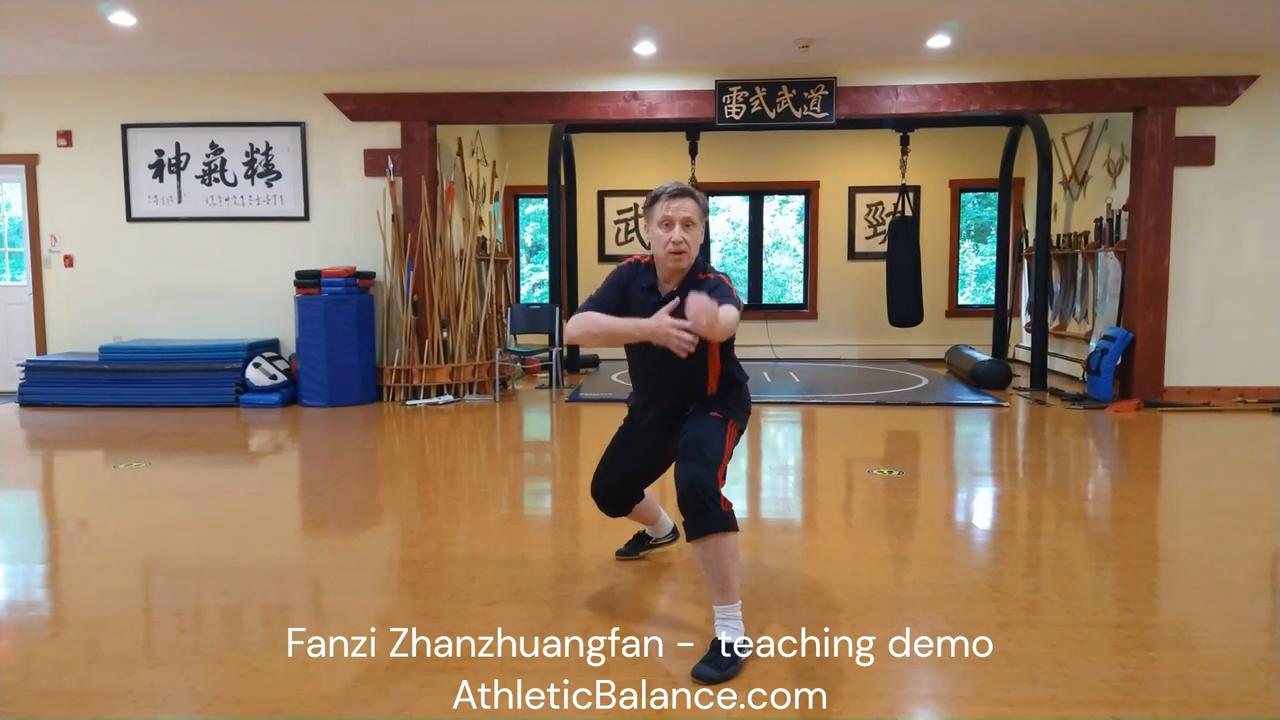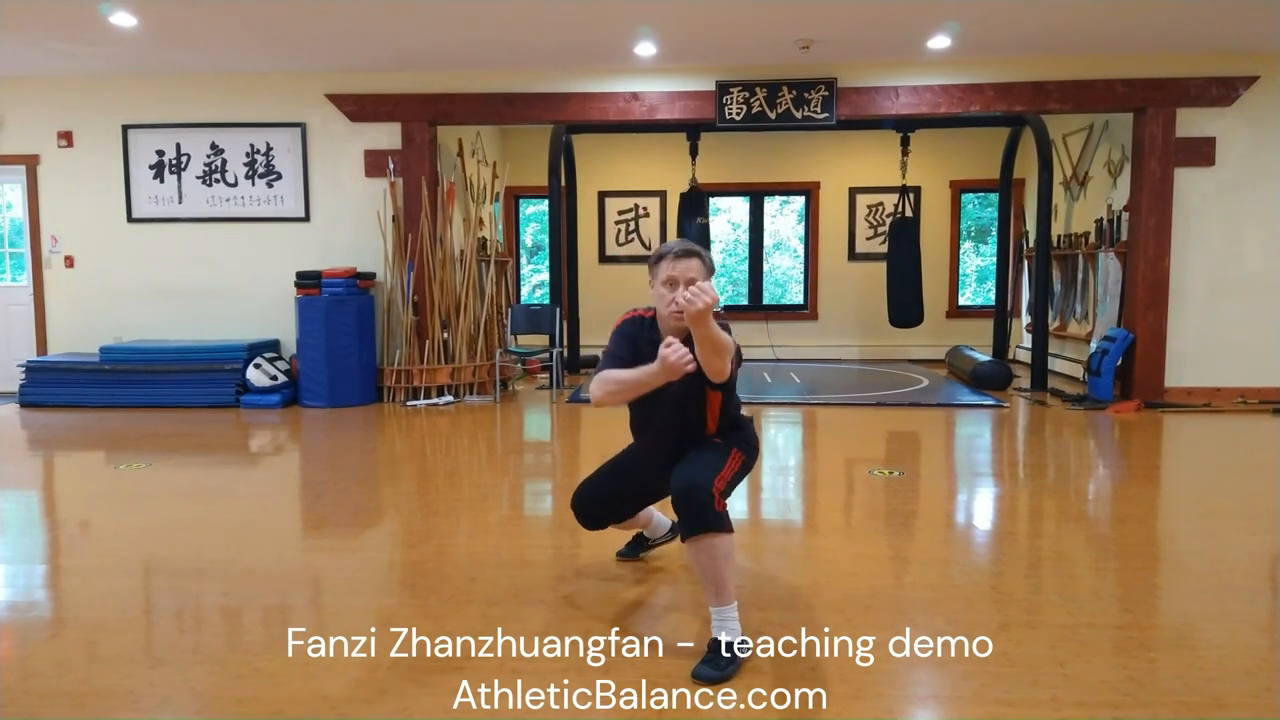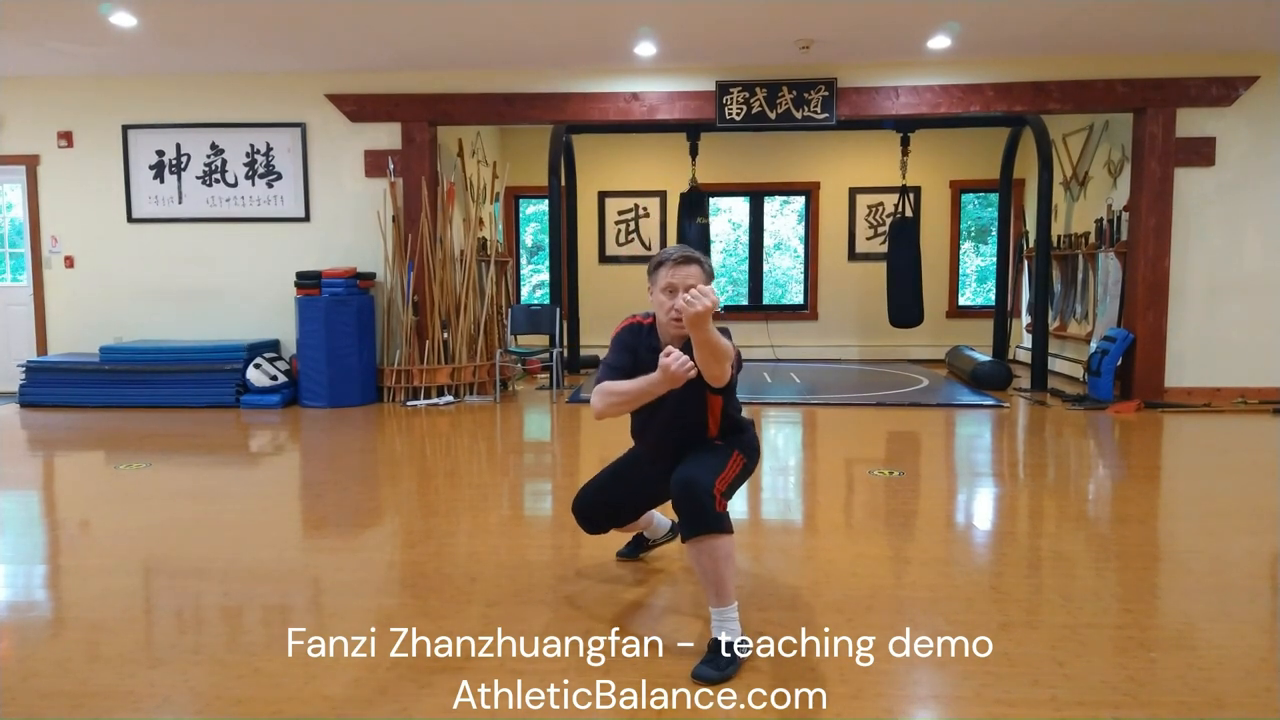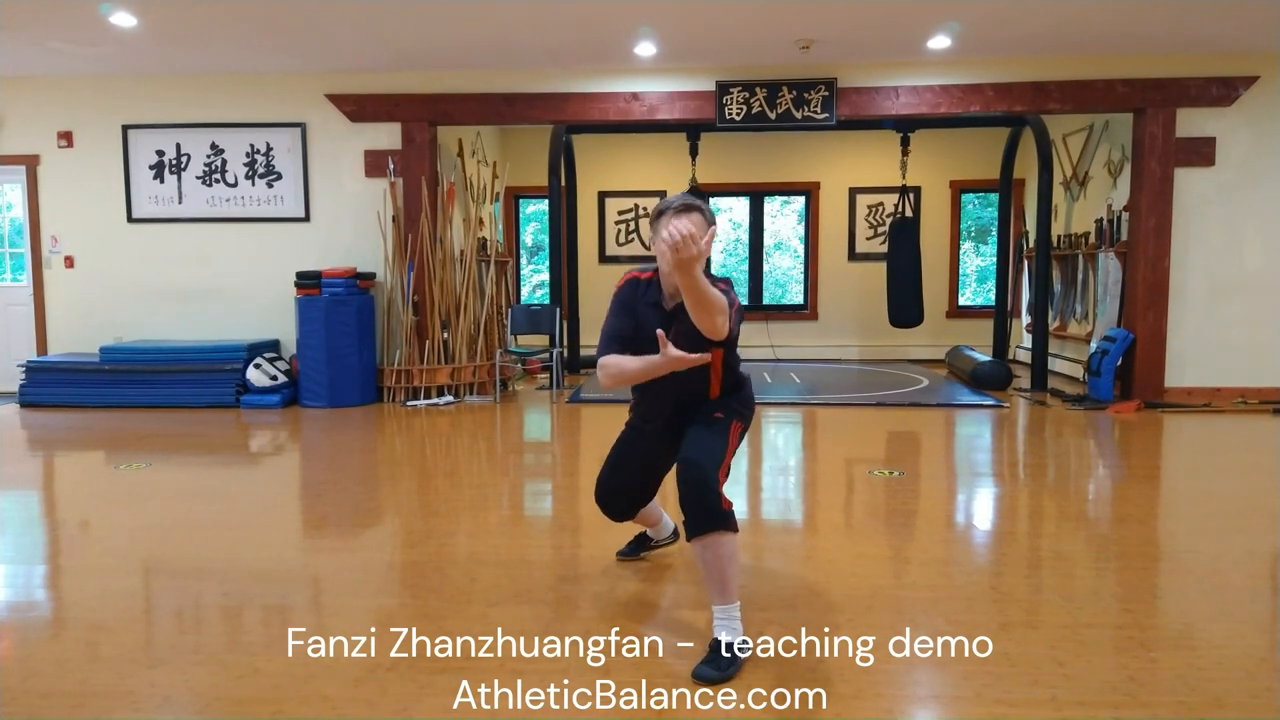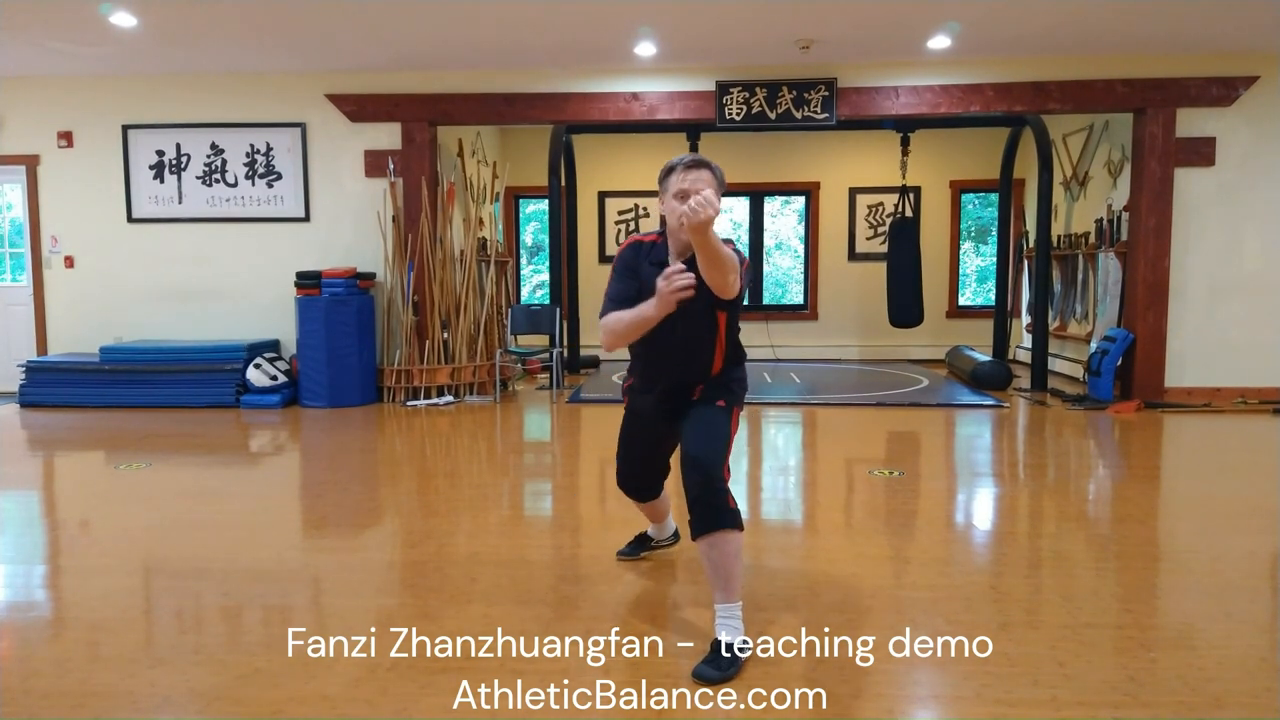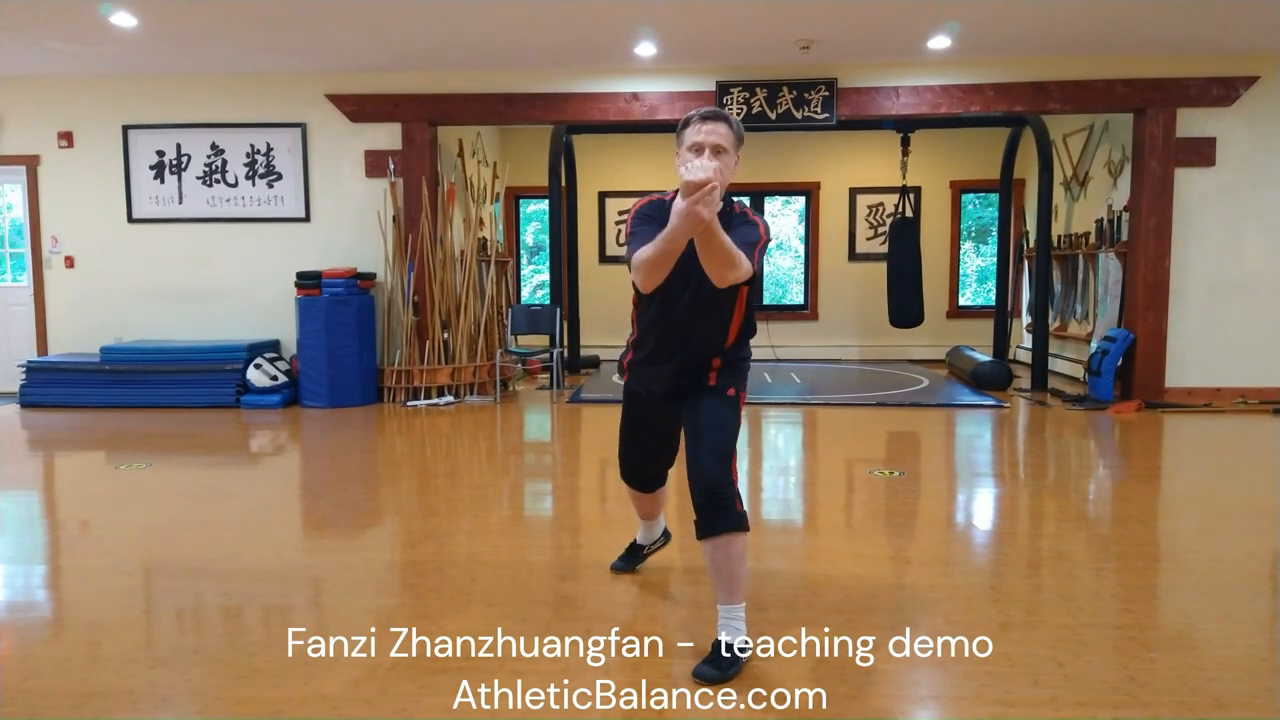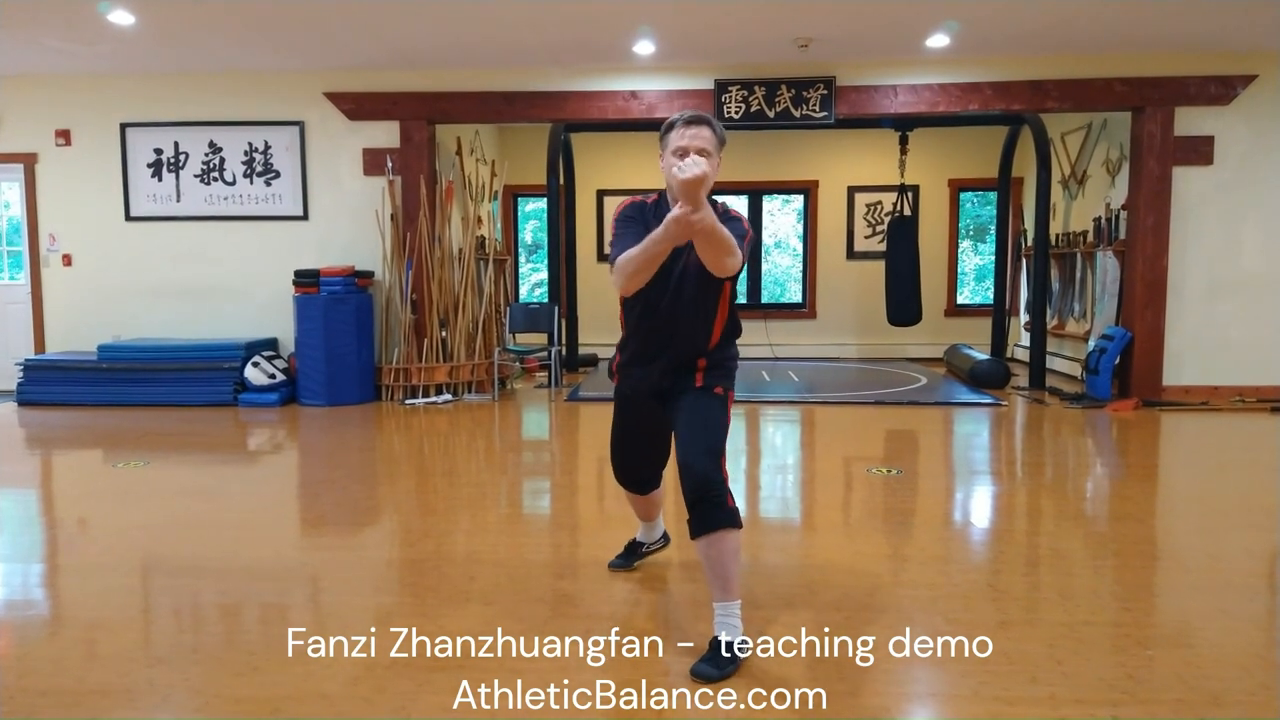
dt=0.5s
person 1, frame 1
left shoulder: (714, 286)
right shoulder: (630, 276)
left elbow: (727, 318)
right elbow: (575, 328)
left wrist: (712, 320)
right wrist: (648, 330)
left hip: (712, 406)
right hip: (651, 409)
left knee: (697, 486)
right knee: (609, 492)
left ankle: (731, 633)
right ankle: (659, 529)
person 1, frame 2
left shoulder: (714, 339)
right shoulder: (633, 328)
left elbow: (719, 360)
right elbow: (599, 392)
left wrist: (702, 323)
right wrist: (659, 371)
left hip: (719, 444)
right hip: (656, 448)
left knee: (693, 490)
right knee: (588, 506)
left ankle: (728, 634)
right ankle: (657, 528)
person 1, frame 3
left shoulder: (715, 343)
right shoulder: (632, 333)
left elbow: (719, 368)
right elbow: (600, 403)
left wrist: (701, 326)
right wrist: (662, 380)
left hip: (722, 446)
right hip: (658, 451)
left knee: (694, 490)
right knee: (589, 511)
left ankle: (728, 635)
right ankle: (657, 529)
person 1, frame 4
left shoulder: (720, 294)
right shoulder: (632, 289)
left elbow: (714, 322)
right elbow: (607, 372)
left wrist: (689, 271)
right wrist: (663, 363)
left hip: (717, 408)
right hip: (655, 413)
left knee: (698, 481)
right knee: (612, 497)
left ankle: (729, 633)
right ankle: (662, 530)
person 1, frame 5
left shoulder: (728, 256)
right shoulder: (636, 254)
left elbow: (726, 284)
right elbow: (608, 336)
left wrist: (702, 231)
right wrist: (659, 302)
left hip: (712, 391)
right hip: (649, 391)
left knee: (706, 485)
right knee: (636, 480)
left ankle: (731, 635)
right ankle: (662, 533)
person 1, frame 6
left shoulder: (748, 224)
right shoulder: (650, 211)
left elbow: (729, 274)
right elbow: (644, 276)
left wrist: (705, 217)
right wrist: (680, 225)
left hip: (715, 373)
right hip: (649, 370)
left knee: (713, 485)
right knee: (639, 474)
left ankle: (733, 635)
right ankle: (651, 534)
person 1, frame 7
left shoulder: (728, 221)
right shoulder: (635, 214)
left elbow: (722, 262)
right elbow: (622, 279)
left wrist: (696, 202)
right wrist: (670, 228)
left hip: (702, 373)
right hip: (638, 371)
left knee: (703, 481)
right knee: (632, 471)
left ankle: (729, 631)
right ankle: (651, 534)
